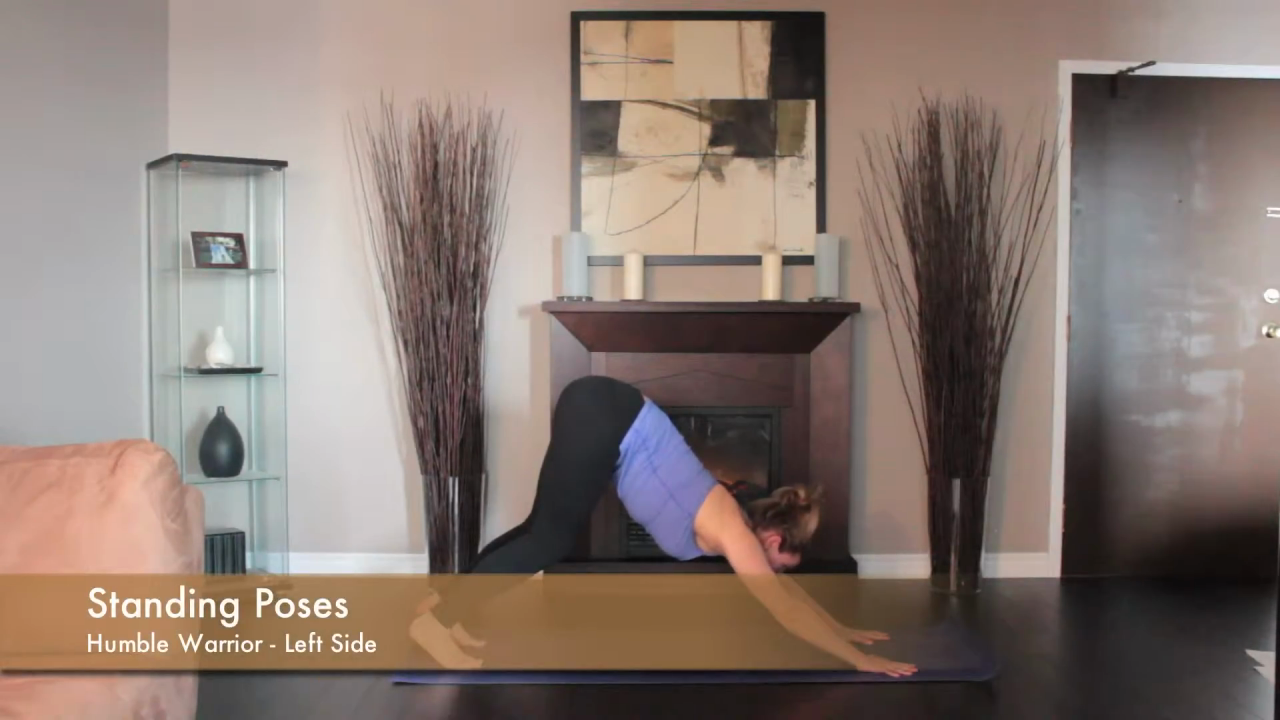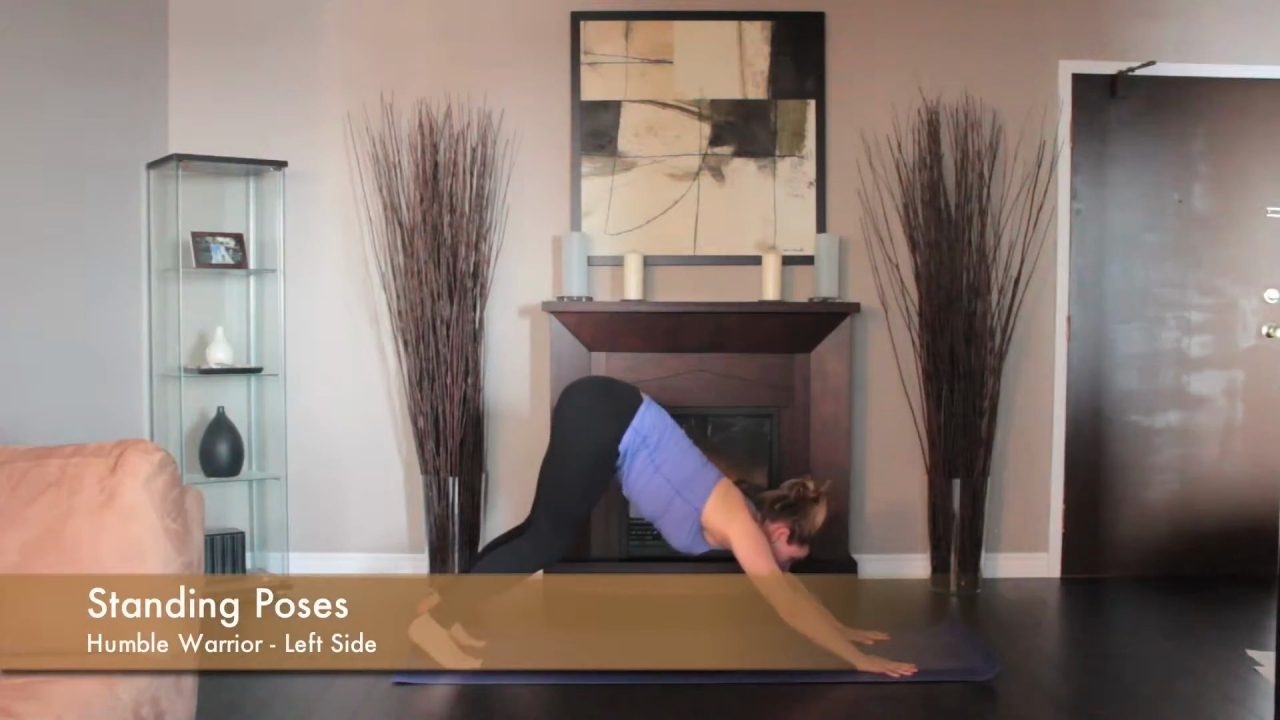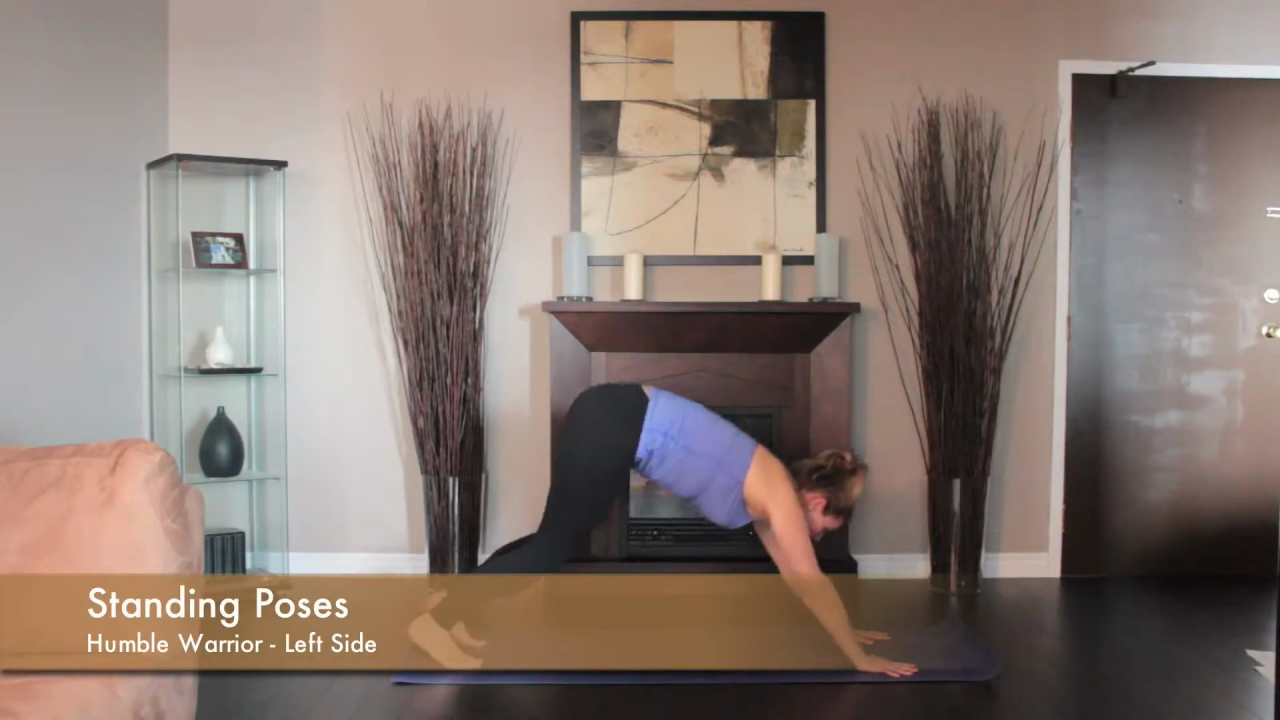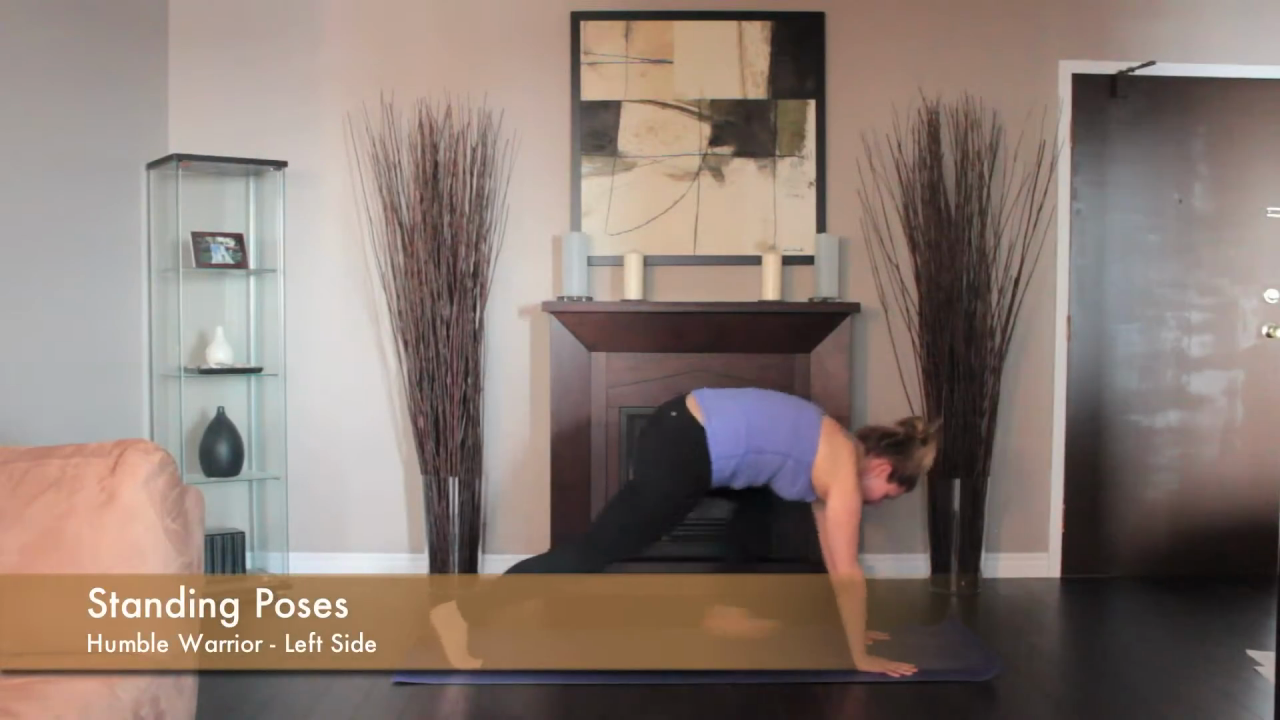
dt=0.5s
person 1, frame 1
left shoulder: (734, 525)
right shoulder: (732, 534)
left elbow: (785, 588)
right elbow: (784, 609)
left wrist: (841, 629)
right wrist: (858, 659)
left hip: (603, 413)
right hip: (602, 419)
left knee: (542, 532)
right knee: (549, 540)
left ankle: (445, 606)
right ankle: (434, 619)
person 1, frame 2
left shoulder: (740, 516)
right shoulder: (741, 528)
left elbow: (786, 585)
right elbow: (789, 605)
left wrist: (843, 630)
right wrist: (859, 659)
left hip: (603, 412)
right hip: (601, 420)
left knee: (540, 531)
right knee: (549, 541)
left ankle: (445, 605)
right ankle: (434, 621)
person 1, frame 3
left shoulder: (763, 493)
right shoulder: (781, 494)
left elbow: (795, 574)
right elbow: (814, 583)
left wrist: (842, 629)
right wrist: (859, 657)
left hip: (616, 415)
right hip: (614, 421)
left knee: (558, 538)
right knee: (557, 541)
left ankle: (456, 600)
right ankle: (435, 621)
person 1, frame 4
left shoulder: (830, 456)
right shoulder: (844, 467)
left elbow: (830, 549)
right elbow: (846, 572)
left wrist: (853, 625)
right wrist: (861, 656)
left hip: (684, 423)
right hip: (682, 450)
right knee: (597, 549)
right ankle: (458, 614)
